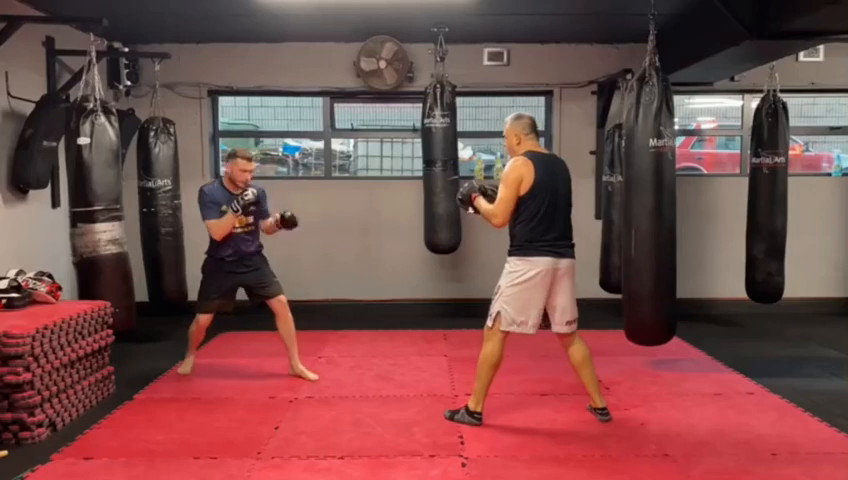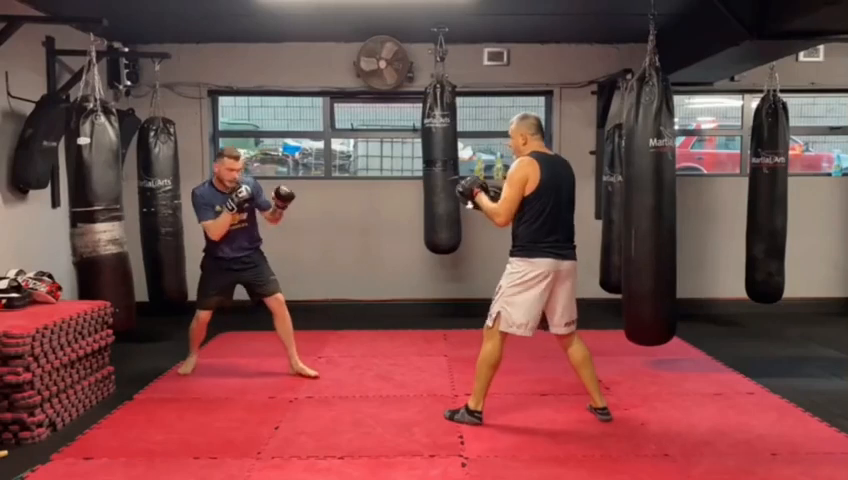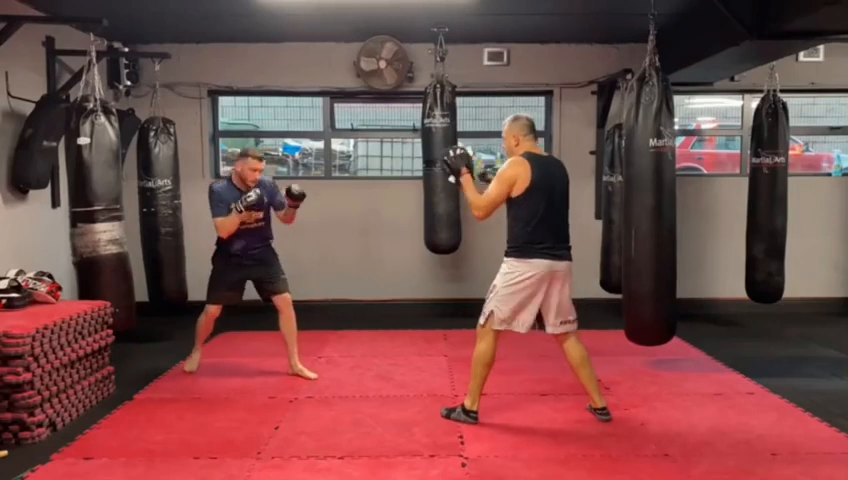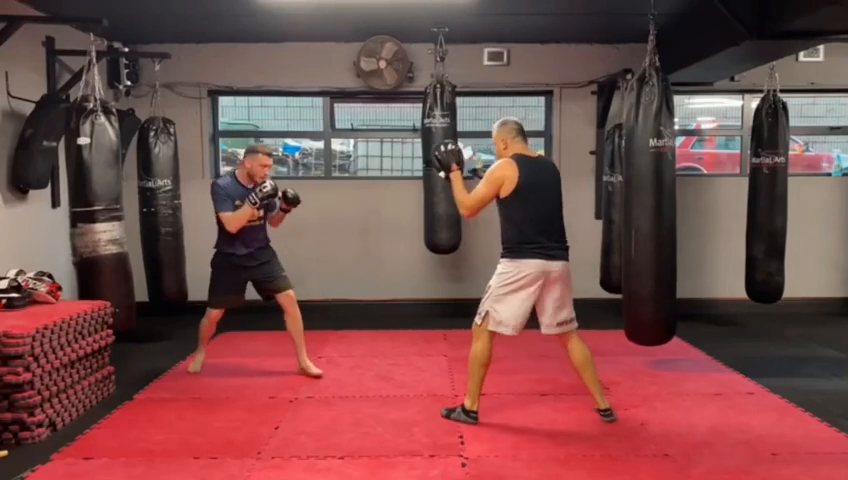
dt=0.3s
person 1, frame 1
left shoulder: (518, 166)
right shoulder: (560, 165)
left elbow: (499, 218)
left wrist: (475, 198)
right wrist: (494, 198)
left hip: (528, 261)
right hip: (563, 259)
left knee: (495, 331)
right knee: (569, 334)
left ankle: (474, 409)
right ankle: (599, 404)
person 1, frame 2
left shoulder: (524, 166)
right shoulder: (564, 166)
left elbow: (502, 218)
left wrist: (478, 194)
right wrist: (497, 194)
left hip: (530, 262)
right hip: (564, 261)
left knee: (494, 331)
right knee: (568, 335)
left ankle: (474, 408)
right ankle: (600, 404)
person 1, frame 3
left shoulder: (515, 166)
right shoulder: (558, 167)
left elbow: (480, 210)
left wrist: (464, 173)
right wrist: (497, 184)
left hip: (524, 262)
right hip: (559, 262)
left knee: (487, 331)
right knee: (566, 335)
left ankle: (470, 407)
right ankle: (599, 404)
person 1, frame 4
left shoulder: (504, 168)
right shoulder: (550, 167)
left elbow: (467, 209)
left wrist: (453, 171)
right wrist: (489, 184)
left hip: (520, 263)
right hip: (556, 262)
left knee: (482, 330)
right knee: (569, 335)
left ankle: (469, 407)
right ankle: (603, 405)
person 2, frame 1
left shoulder: (256, 191)
right shoulder: (209, 193)
left elbow: (265, 227)
right elbow: (217, 233)
left wrist: (279, 222)
right wrist: (238, 205)
left hip: (253, 261)
right hip: (221, 265)
left knee: (281, 304)
right knee: (203, 319)
left ankle: (296, 364)
right ankle: (190, 356)
person 2, frame 2
left shoulder: (250, 185)
right shoulder: (201, 194)
left elbow: (270, 217)
right elbow: (214, 233)
left wrist: (279, 206)
right wrist: (232, 205)
left hip: (251, 258)
right hip: (218, 262)
left knee: (278, 302)
right knee: (203, 315)
left ankle: (295, 362)
right ankle: (192, 356)
person 2, frame 3
left shoulder: (268, 185)
right shoulder: (218, 190)
left elbow: (286, 219)
right elbow: (223, 231)
left wrist: (292, 205)
right wrist: (241, 207)
left hip: (262, 255)
right hip: (230, 258)
left knee: (285, 302)
right knee: (212, 310)
left ankle: (295, 363)
right ankle: (197, 352)
person 2, frame 4
left shoulder: (266, 185)
right shoulder: (222, 186)
left elbow: (274, 222)
right elbow: (231, 225)
left wrist: (284, 207)
right wrist: (255, 199)
left hip: (261, 255)
right hip: (230, 259)
left knee: (289, 300)
right knee: (214, 313)
left ankle: (303, 361)
right ankle: (201, 353)
